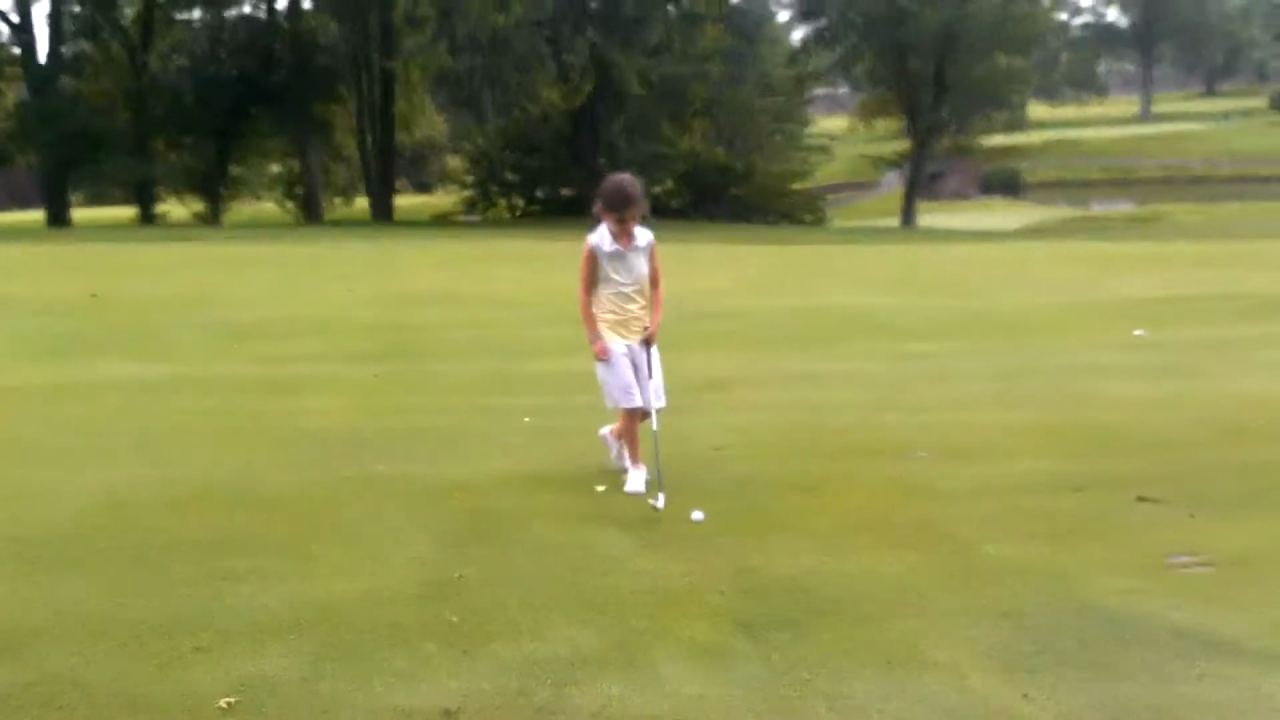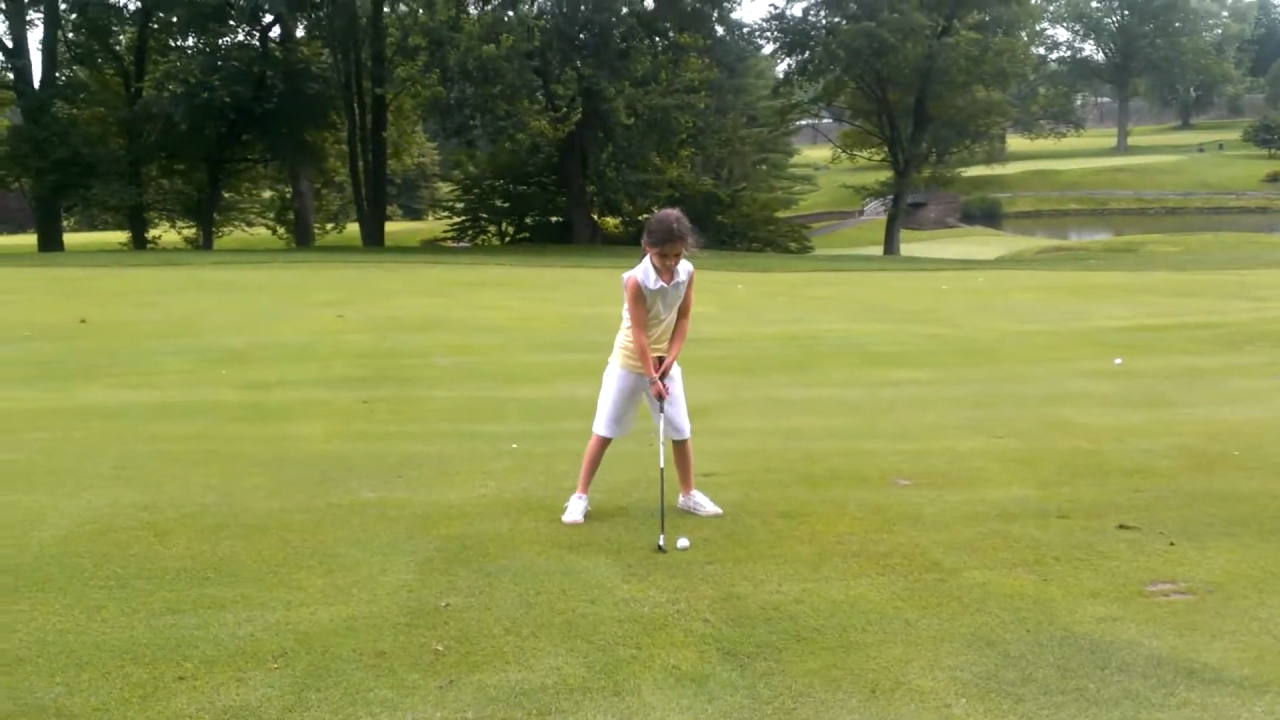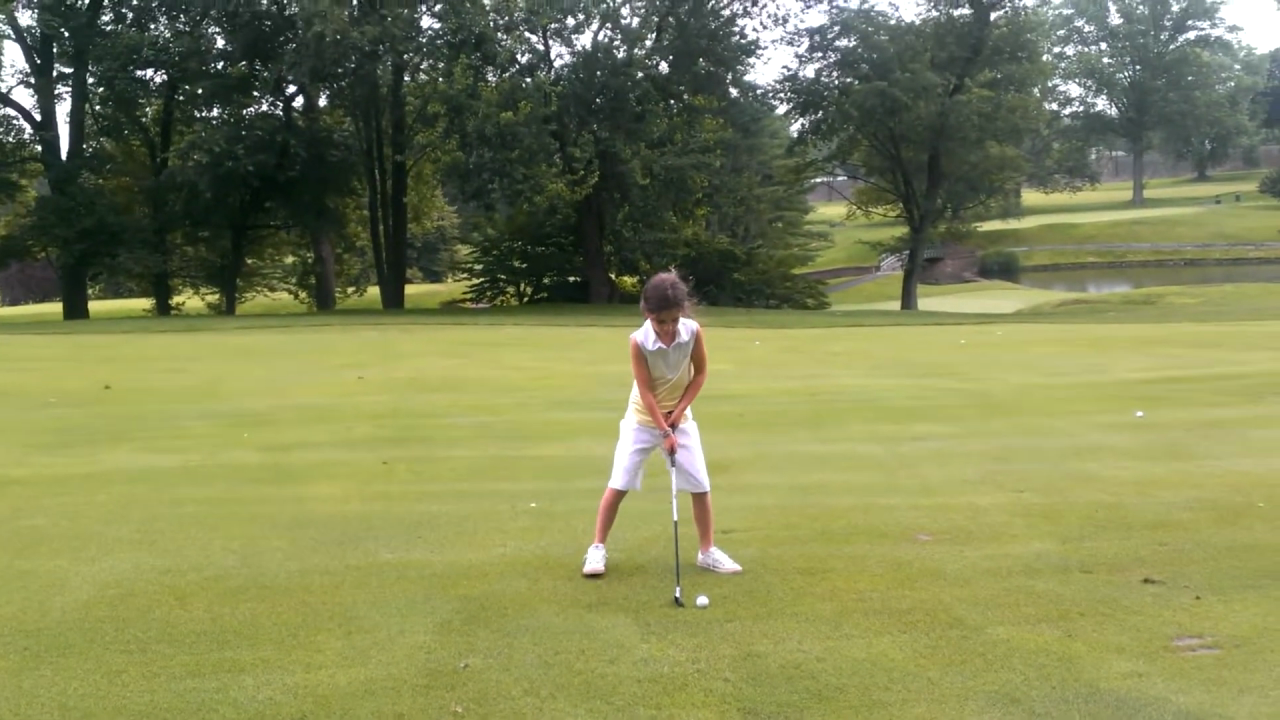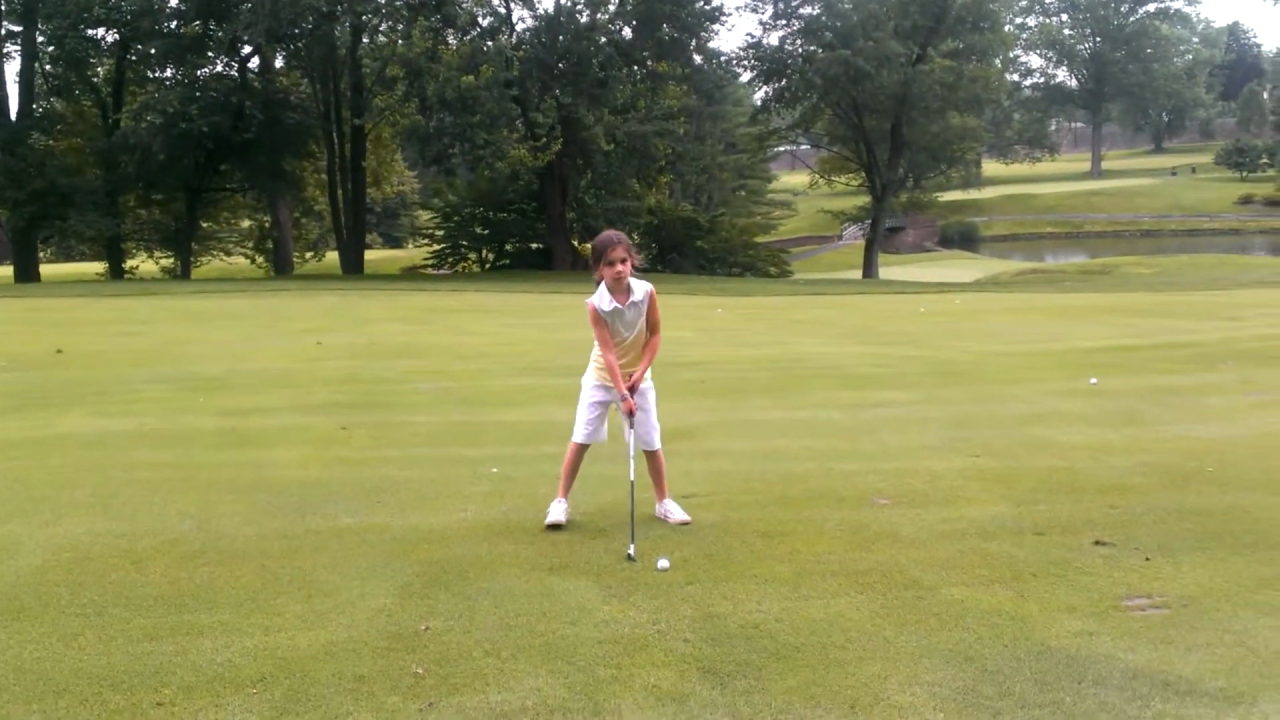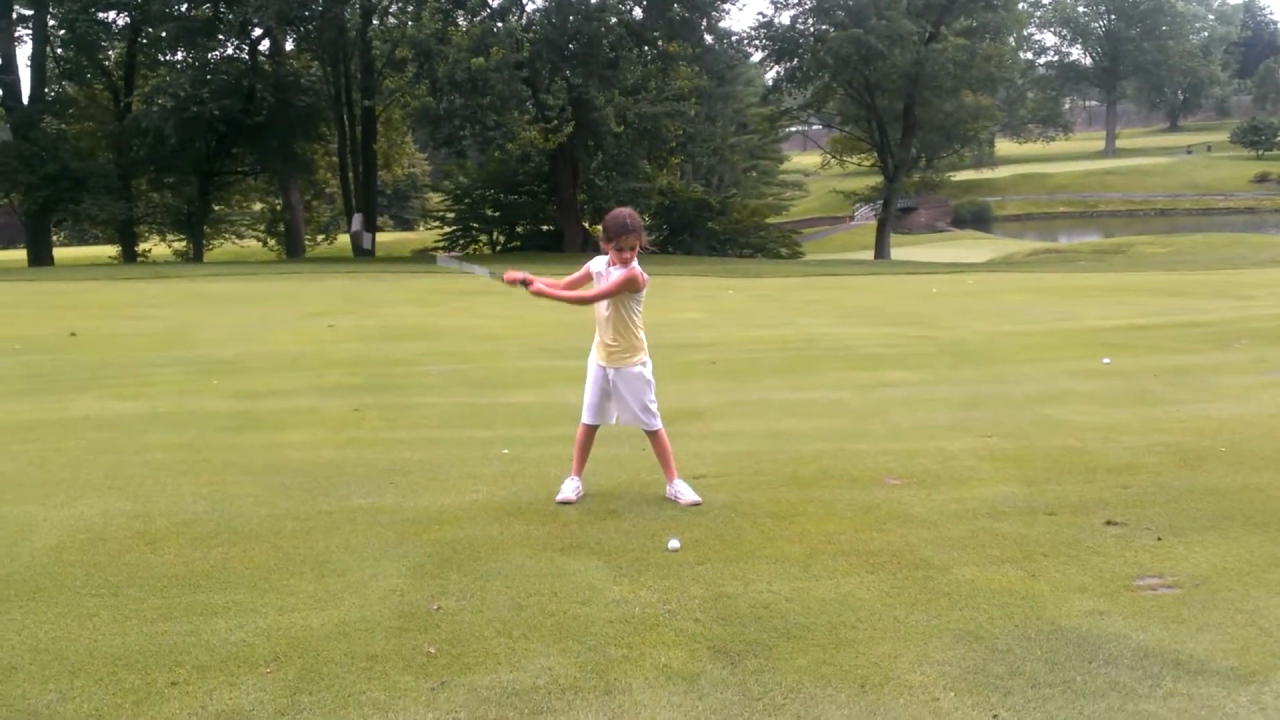
dt=0.7s
person 1, frame 1
left shoulder: (647, 241)
right shoulder: (594, 246)
left elbow: (655, 285)
right elbow: (585, 294)
left wrist: (655, 322)
right wrist: (594, 338)
left hip: (640, 334)
right hip: (611, 335)
left knee: (651, 403)
right knee: (631, 404)
left ankle: (613, 434)
right ankle: (635, 466)
person 1, frame 2
left shoulder: (687, 273)
right shoulder: (635, 280)
left elbow: (683, 318)
right elbow: (639, 332)
left wrist: (671, 358)
right wrist: (651, 377)
left hip: (665, 362)
right hip: (628, 363)
left knee: (680, 431)
right knee: (604, 431)
left ankle: (688, 494)
right ankle: (580, 496)
person 1, frame 3
left shoulder: (693, 332)
right shoulder: (638, 341)
left elbow: (700, 373)
right elbow: (646, 391)
left wrist: (679, 411)
right wrist: (663, 431)
left hip: (680, 418)
right hip: (642, 420)
left knee: (700, 485)
right knee: (618, 484)
left ankle: (707, 551)
right ankle: (597, 547)
person 1, frame 4
left shoulder: (646, 292)
right shoulder: (595, 305)
left elbow: (654, 335)
right elbow: (608, 351)
left wrist: (640, 373)
right wrist: (622, 393)
left hip: (637, 378)
right hip: (601, 378)
left knee: (651, 443)
right knee: (580, 439)
left ankle: (664, 502)
right ankle: (560, 501)
person 1, frame 5
left shoulder: (634, 275)
right shoulder: (597, 265)
left elbow: (588, 297)
right elbow: (562, 285)
left wrist: (545, 291)
right wrist: (531, 279)
left hip: (631, 361)
right hip: (601, 357)
left knee: (651, 422)
right knee: (589, 420)
left ankle: (673, 482)
right ankle: (575, 479)
